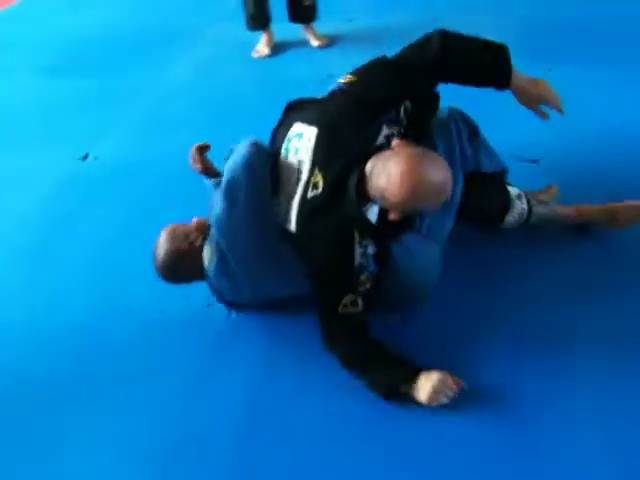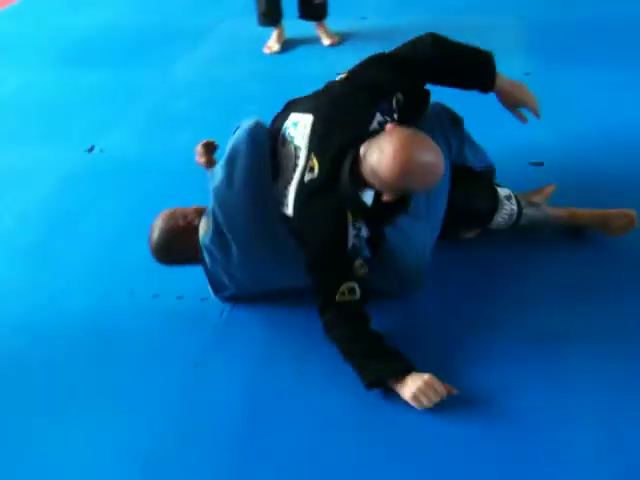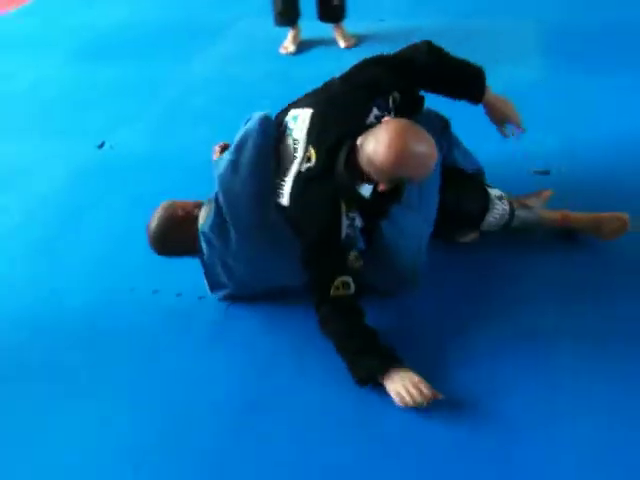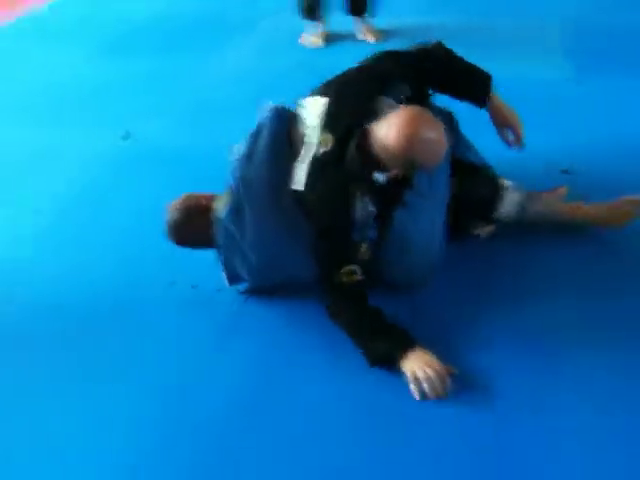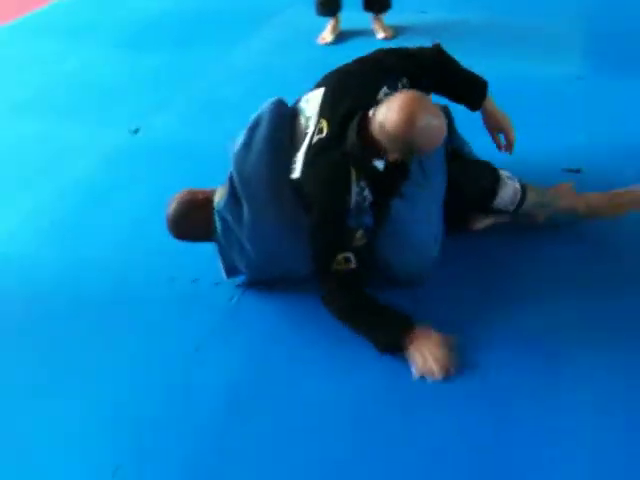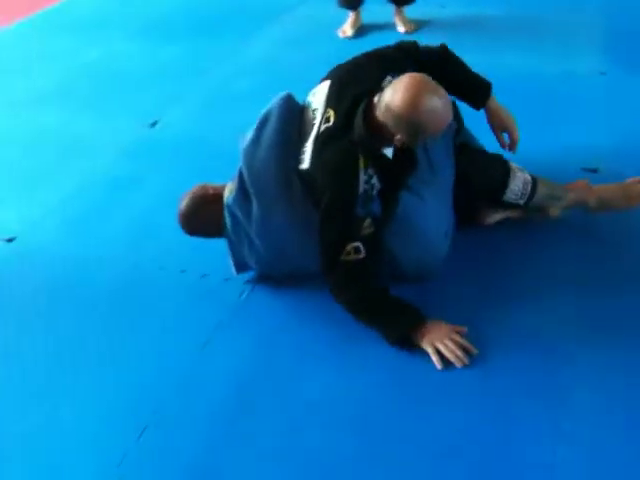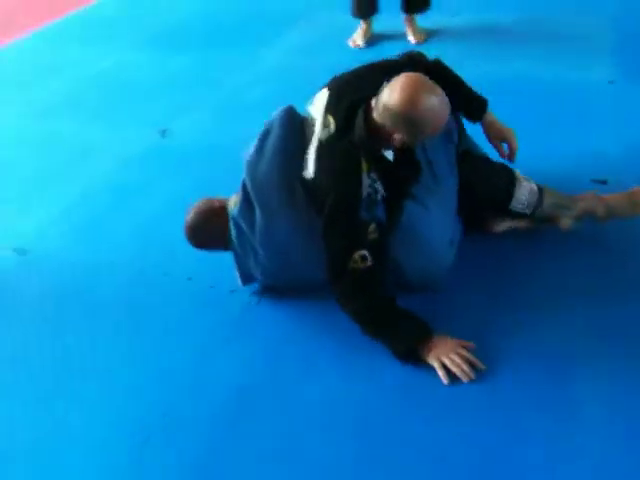
dt=0.1s
person 1, frame 1
left shoulder: (348, 118)
right shoulder: (344, 245)
left elbow: (436, 50)
right elbow: (344, 332)
left wrist: (513, 81)
right wrist: (411, 381)
person 1, frame 2
left shoulder: (357, 96)
right shoulder: (336, 229)
left elbow: (427, 51)
right elbow: (341, 317)
left wrist: (497, 81)
right wrist: (397, 376)
person 1, frame 3
left shoulder: (353, 97)
right shoulder: (331, 220)
left elbow: (422, 60)
right elbow: (336, 312)
left wrist: (486, 96)
right wrist: (386, 373)
person 1, frame 4
left shoulder: (369, 84)
right shoulder: (343, 210)
left elbow: (433, 59)
right elbow: (344, 300)
left wrist: (492, 101)
right wrist: (402, 352)
person 1, frame 5
left shoulder: (368, 79)
right shoulder: (340, 195)
left elbow: (430, 62)
right elbow: (340, 288)
left wrist: (485, 104)
right wrist: (406, 336)
person 1, frame 6
left shoulder: (369, 74)
right shoulder: (348, 186)
left elbow: (435, 59)
right elbow: (349, 279)
left wrist: (490, 105)
right wrist: (415, 329)
person 1, frame 7
left shoulder: (368, 83)
right shoulder: (352, 191)
left elbow: (430, 73)
right elbow: (356, 289)
left wrist: (485, 117)
right wrist: (422, 342)
